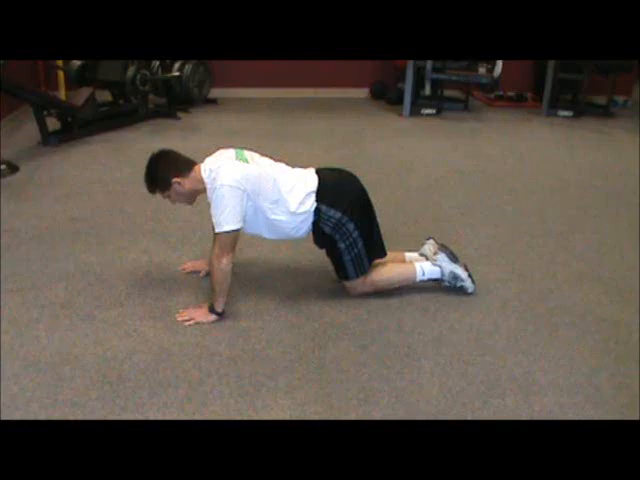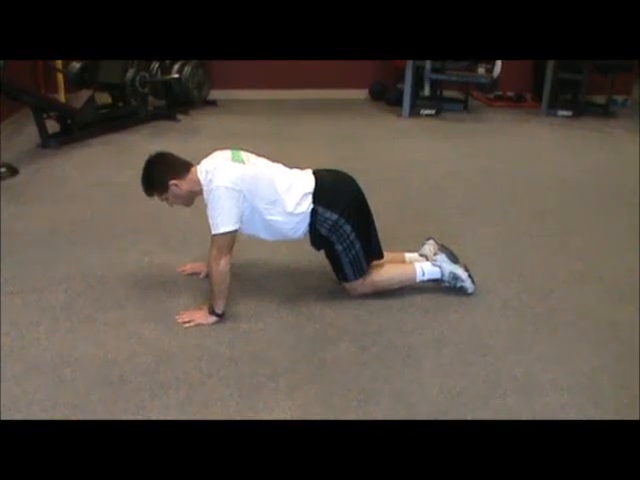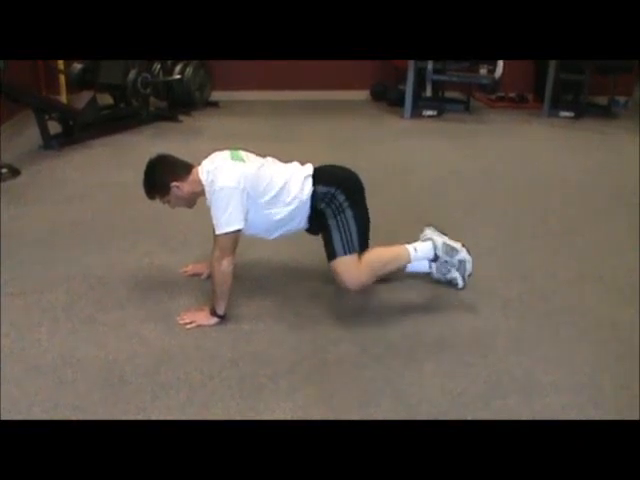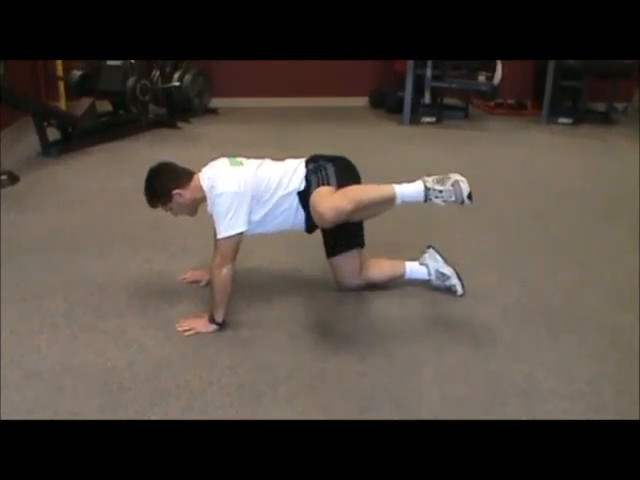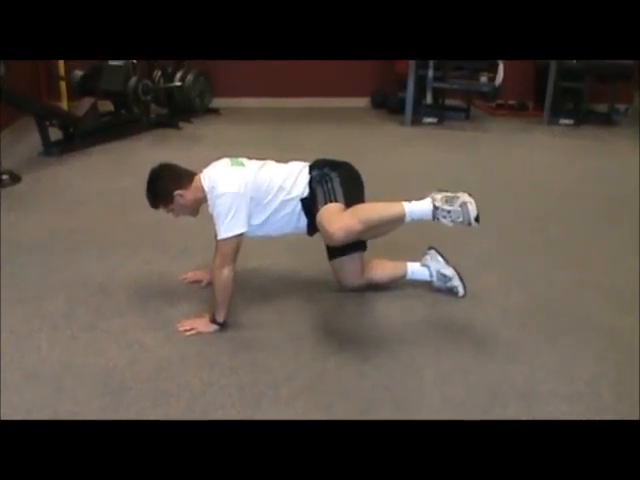
dt=0.5s
person 1, frame 1
left shoulder: (223, 185)
right shoulder: (216, 164)
left elbow: (224, 253)
left wrist: (214, 309)
right wrist: (210, 263)
left hip: (333, 207)
right hip: (328, 191)
left knee: (358, 283)
right knee: (358, 266)
left ankle: (435, 269)
right ankle: (426, 255)
person 1, frame 2
left shoulder: (219, 186)
right shoulder: (213, 165)
left elbow: (222, 255)
left wrist: (215, 311)
right wrist: (210, 264)
left hip: (329, 208)
right hip: (325, 191)
left knee: (358, 284)
right knee: (356, 266)
left ankle: (435, 269)
right ankle: (425, 255)
person 1, frame 3
left shoulder: (223, 186)
right shoulder: (212, 168)
left elbow: (226, 256)
left wrist: (217, 312)
right wrist: (212, 265)
left hip: (331, 191)
right hip: (321, 191)
left knee: (352, 280)
right knee: (353, 267)
left ankle: (430, 247)
right ankle: (430, 259)
person 1, frame 4
left shoulder: (225, 190)
right shoulder: (211, 176)
left elbow: (226, 262)
right elbow: (222, 245)
left wrist: (215, 319)
right wrist: (211, 272)
left hip: (325, 172)
right hip: (316, 185)
left knee: (328, 212)
right knee: (351, 279)
left ankle: (423, 189)
right ankle: (426, 268)
person 1, frame 5
left shoulder: (224, 193)
right shoulder: (214, 177)
left elbow: (227, 263)
left wrist: (216, 320)
right wrist: (212, 273)
left hip: (327, 179)
right hip: (317, 189)
left knee: (339, 234)
right knee: (351, 278)
left ankle: (430, 207)
right ankle: (429, 268)
